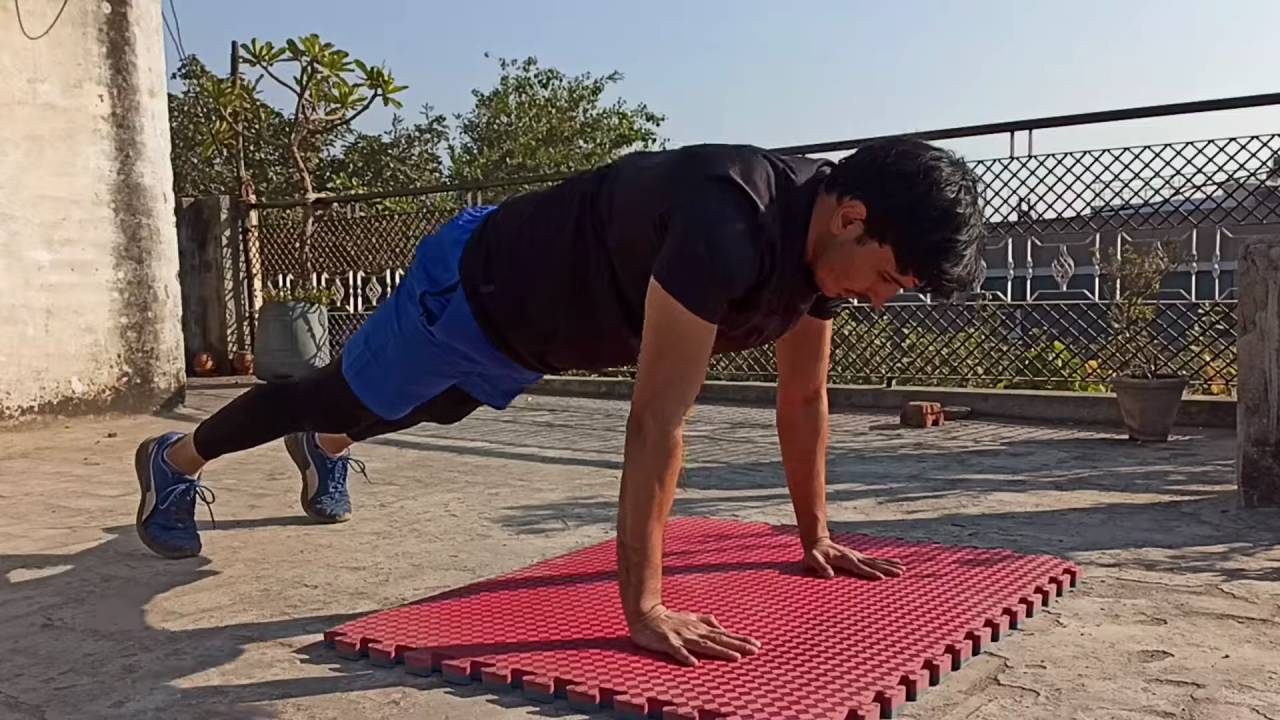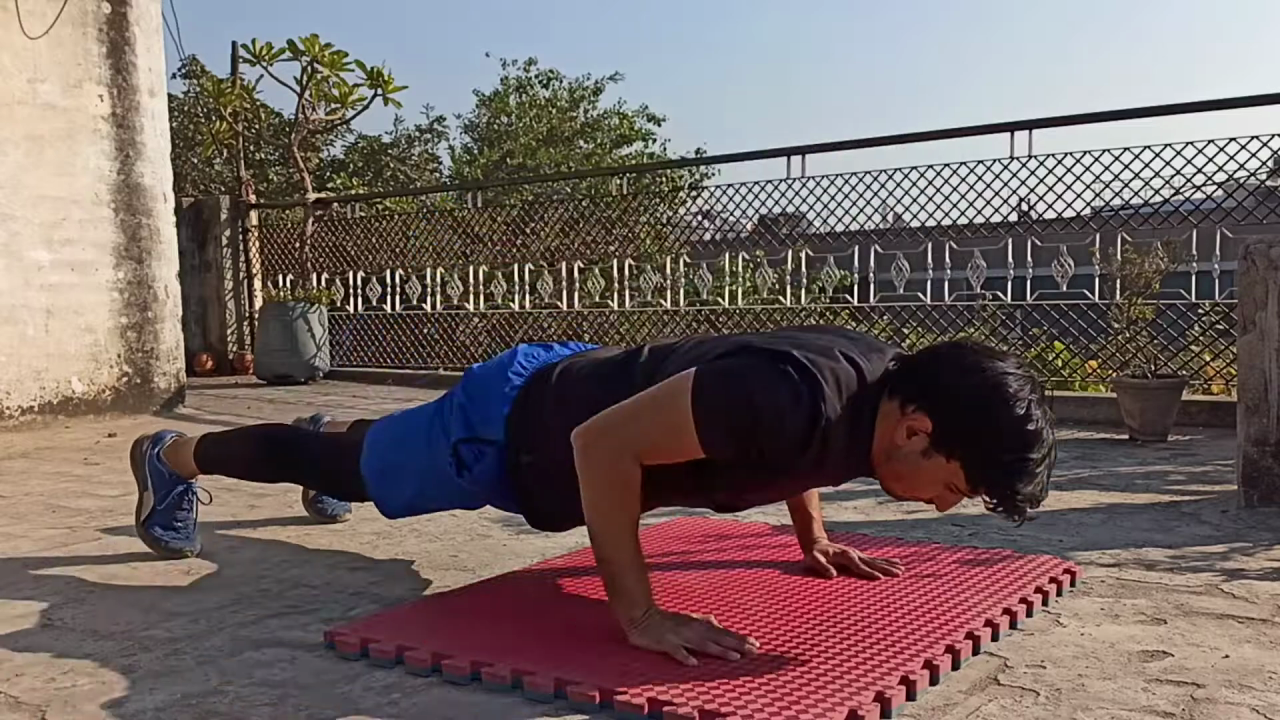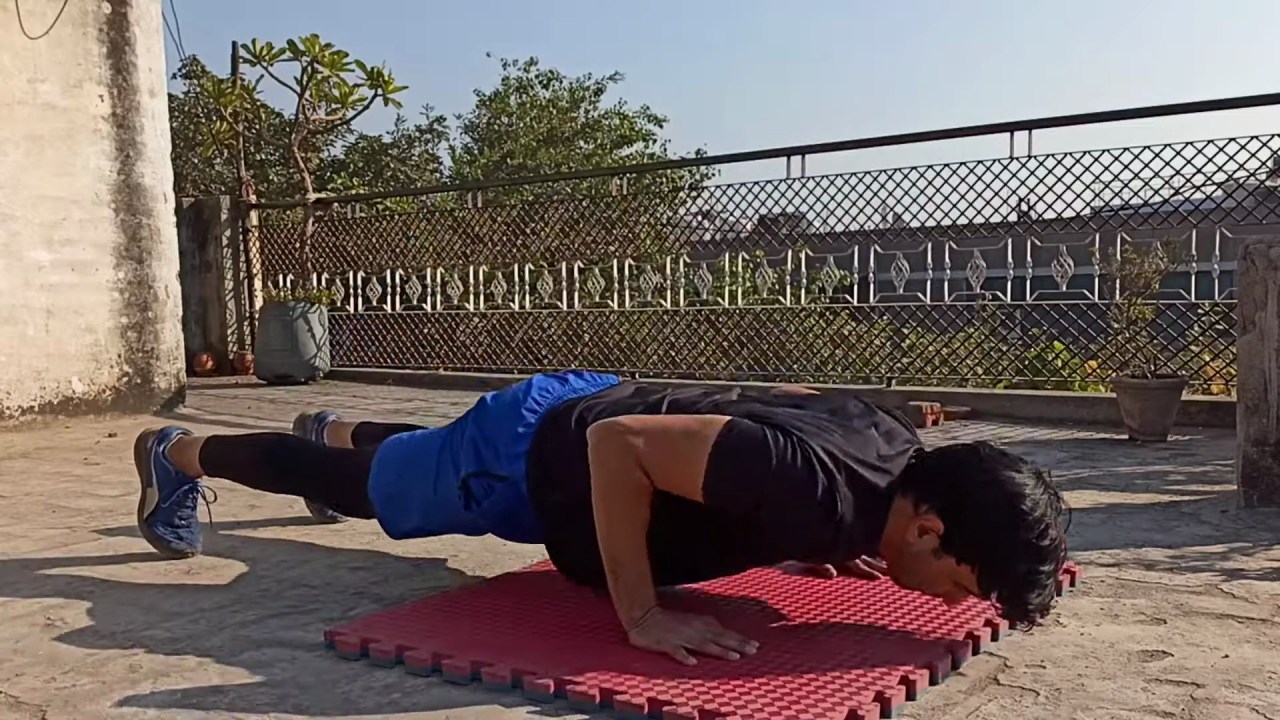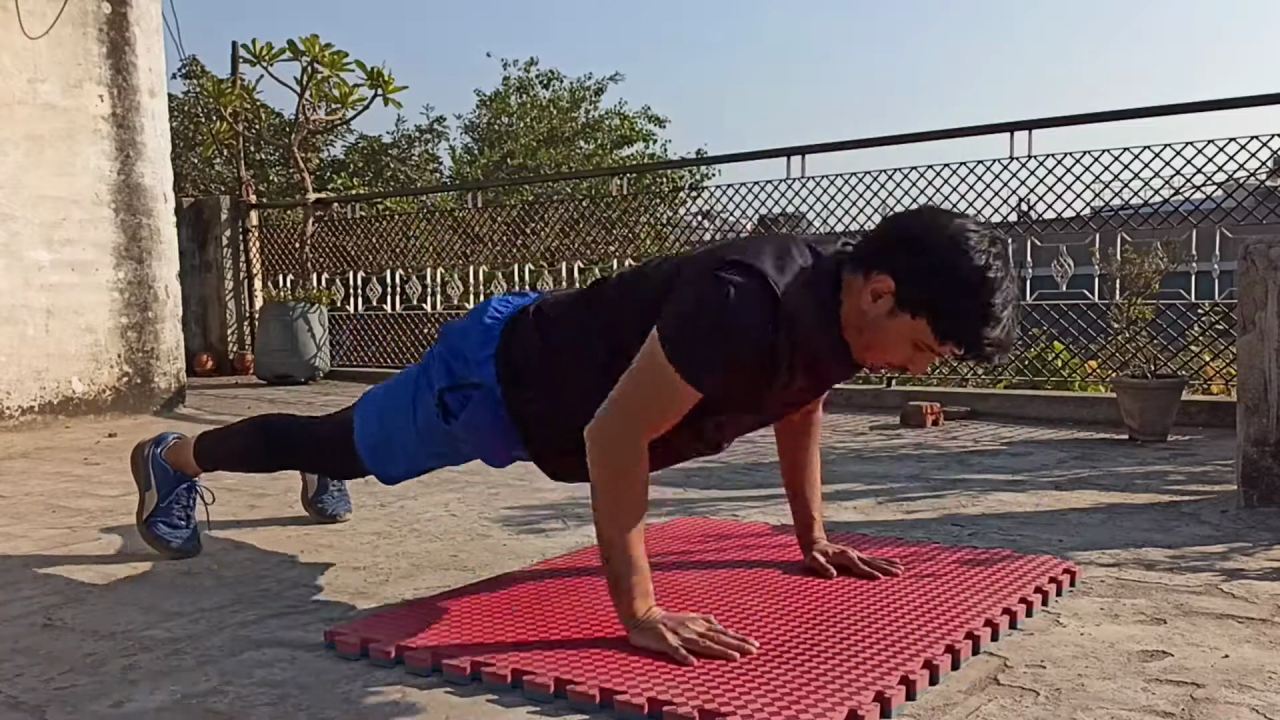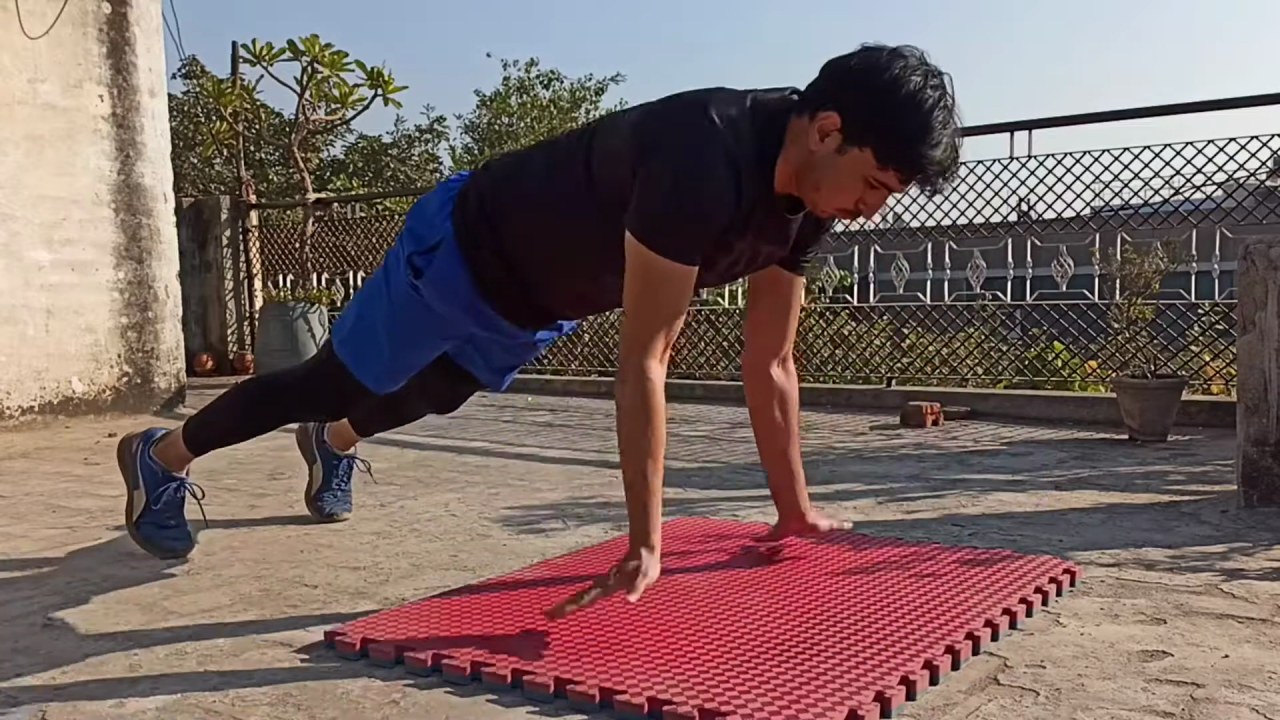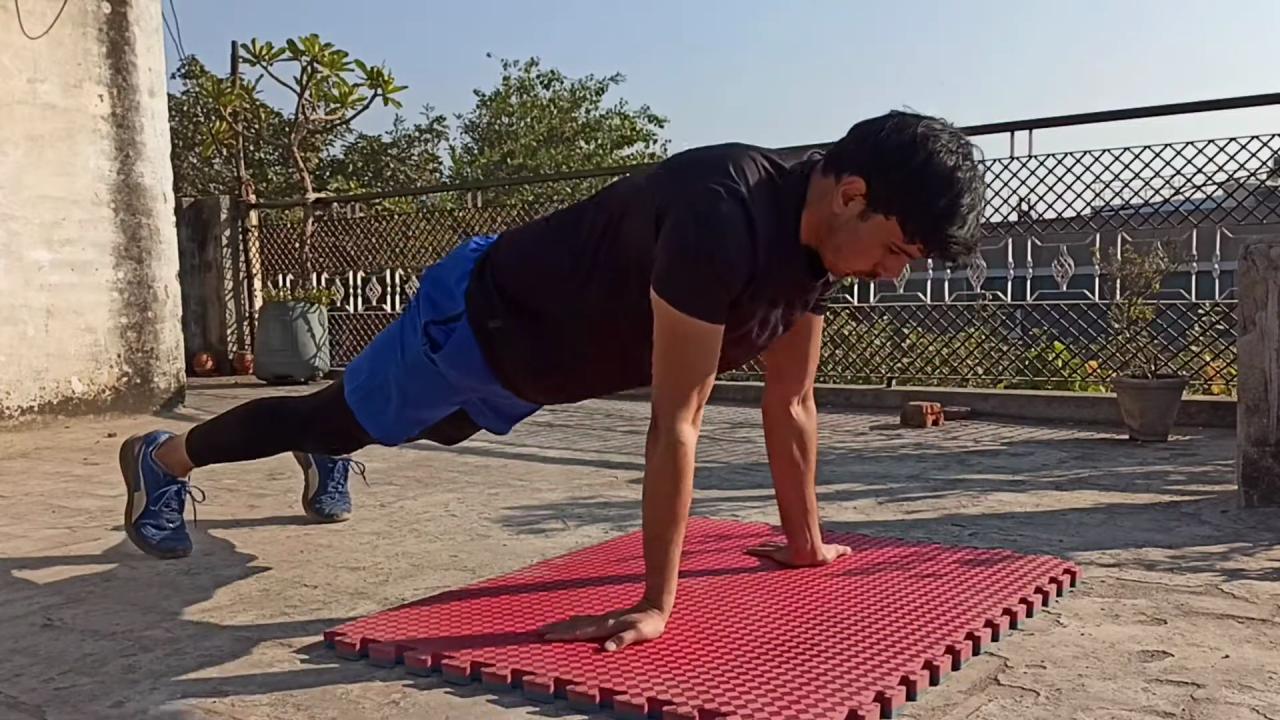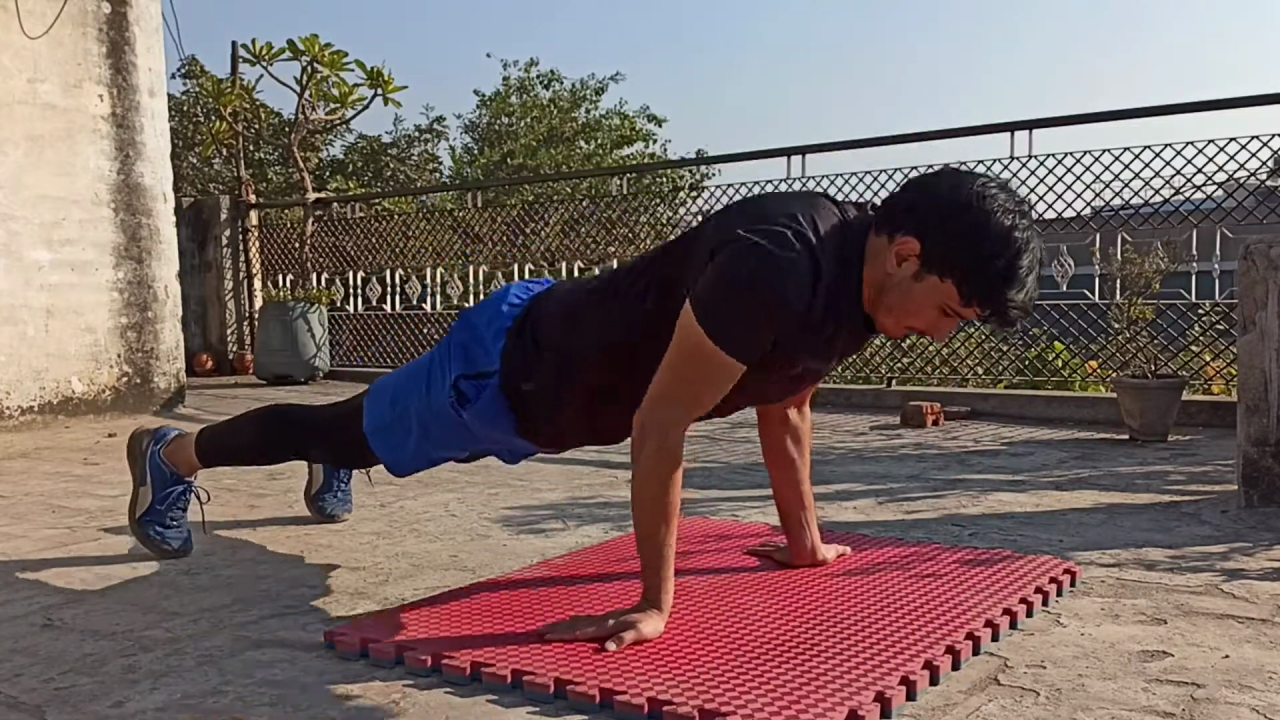
dt=0.3s
person 1, frame 1
left shoulder: (822, 243)
right shoulder: (730, 221)
left elbow: (803, 396)
right elbow: (658, 420)
left wrist: (816, 538)
right wrist: (641, 605)
left hip: (536, 324)
right hip: (473, 286)
left knee: (415, 410)
right knee: (342, 396)
left ankle: (325, 450)
right ankle: (176, 460)
person 1, frame 2
left shoulder: (872, 380)
right shoulder: (804, 402)
right elbow: (599, 442)
left wrist: (812, 538)
right wrist: (637, 608)
left hip: (573, 383)
right hip: (522, 427)
right knee: (348, 468)
left ankle: (332, 424)
right ankle: (175, 452)
person 1, frame 3
left shoulder: (896, 449)
right shoulder: (814, 488)
left elbow: (791, 394)
right elbow: (617, 443)
left wrist: (829, 553)
right wrist: (640, 614)
left hip: (586, 406)
right hip: (534, 462)
left knee: (406, 462)
right knee: (352, 487)
left ankle: (334, 430)
right ankle: (179, 452)
person 1, frame 4
left shoulder: (845, 309)
right shoulder: (751, 302)
left elbow: (797, 409)
right elbow: (611, 438)
left wrist: (811, 536)
right wrist: (636, 603)
left hip: (547, 377)
right hip: (495, 373)
right knee: (343, 447)
left ankle: (319, 472)
right ankle: (172, 461)
person 1, frame 5
left shoulder: (802, 199)
right shoulder: (704, 157)
left elbow: (769, 363)
right elbow: (642, 359)
left wrist: (797, 512)
right wrist: (643, 552)
left hip: (541, 291)
right hip: (459, 246)
left knee: (431, 397)
right knee: (331, 386)
left ankle: (332, 453)
right ankle: (162, 457)
person 1, frame 6
left shoulder: (818, 248)
right shoulder: (722, 213)
left elbow: (790, 404)
right elbow: (676, 419)
left wrist: (804, 541)
right wrist: (656, 604)
left hip: (545, 354)
right hip: (479, 313)
left knee: (441, 427)
right knee: (336, 414)
left ankle: (326, 465)
right ankle: (163, 457)
person 1, frame 7
left shoulder: (856, 287)
right shoulder: (777, 264)
left elbow: (783, 407)
right elbow: (658, 429)
left wrist: (802, 539)
right wrist: (653, 601)
left hip: (560, 376)
right hip: (507, 365)
left knee: (395, 440)
right knee: (357, 435)
left ankle: (328, 466)
right ankle: (173, 455)
